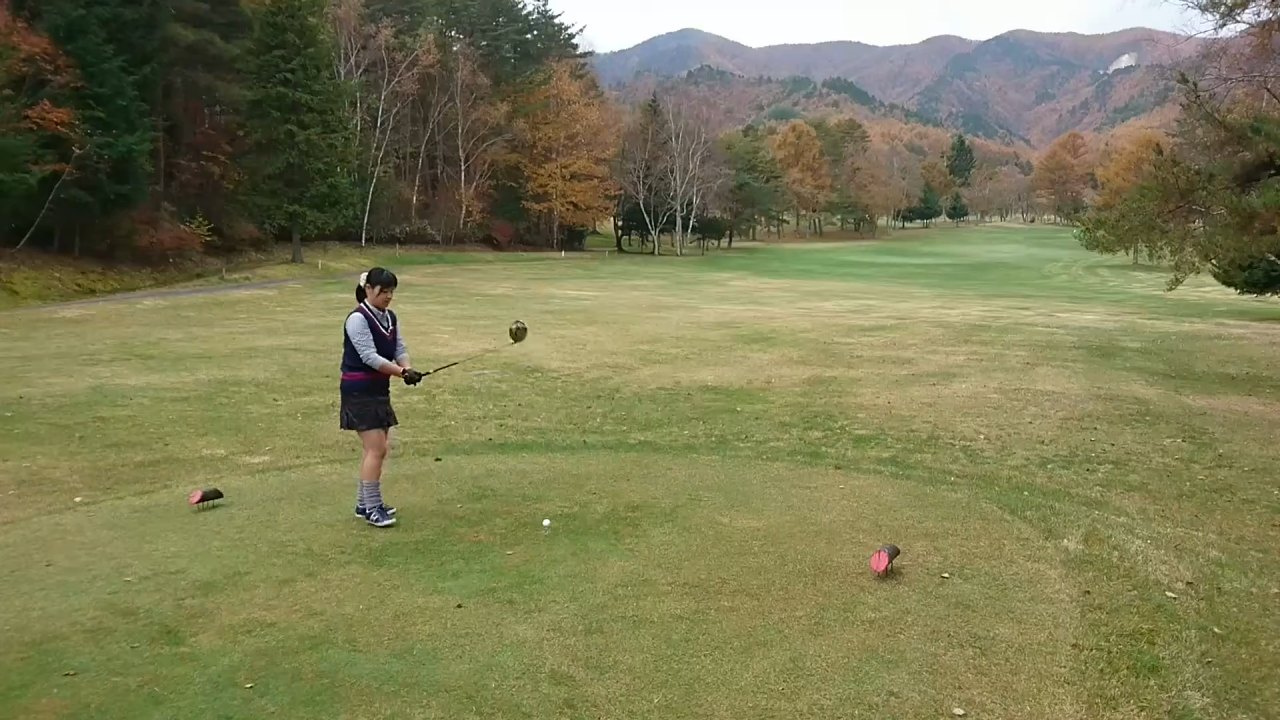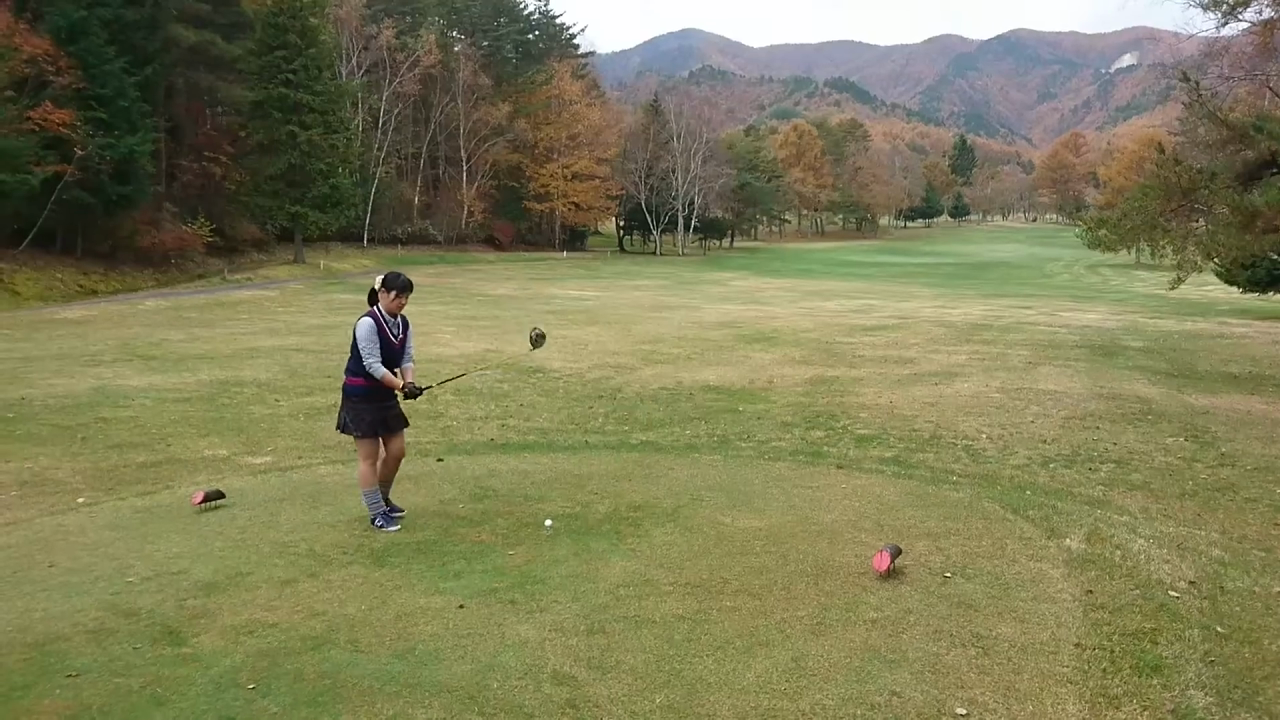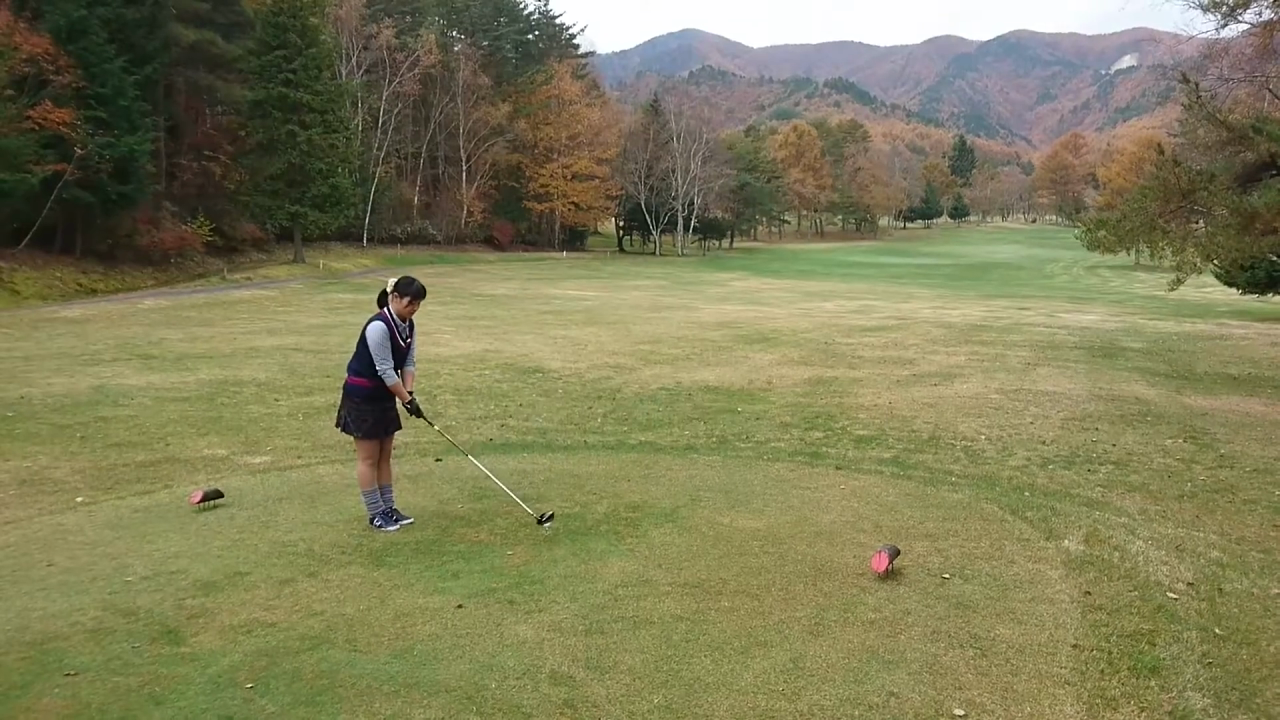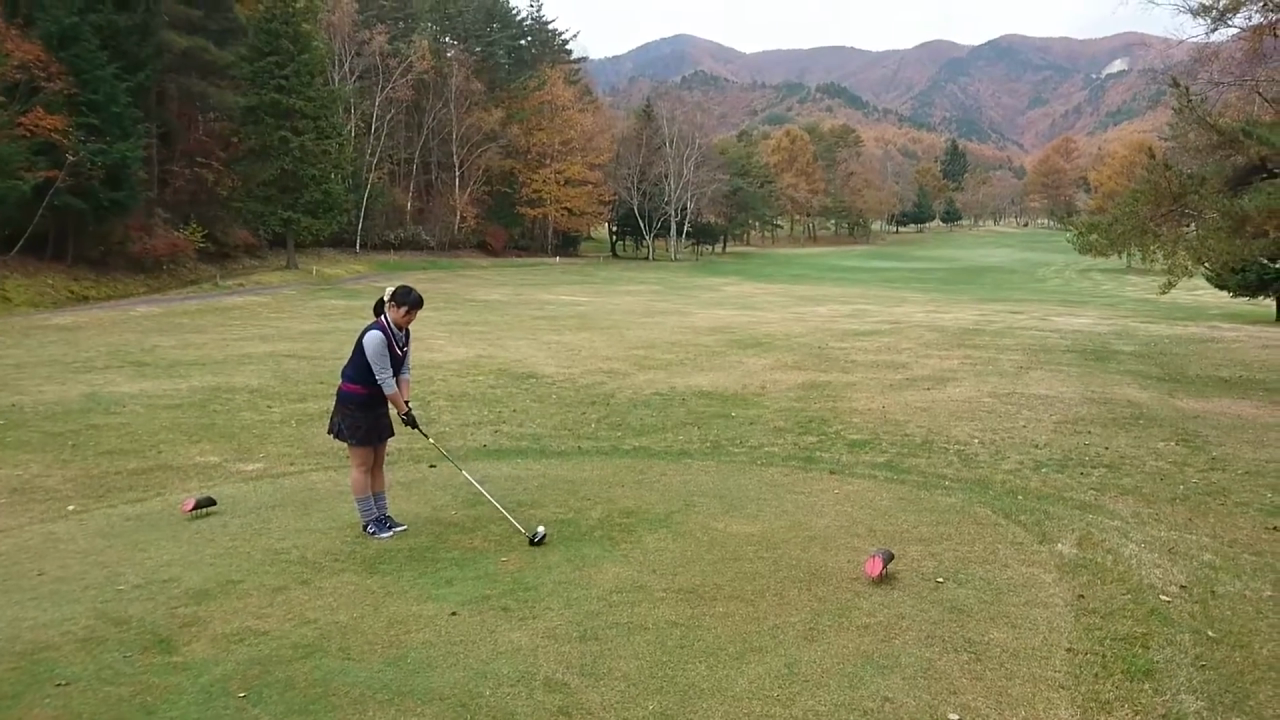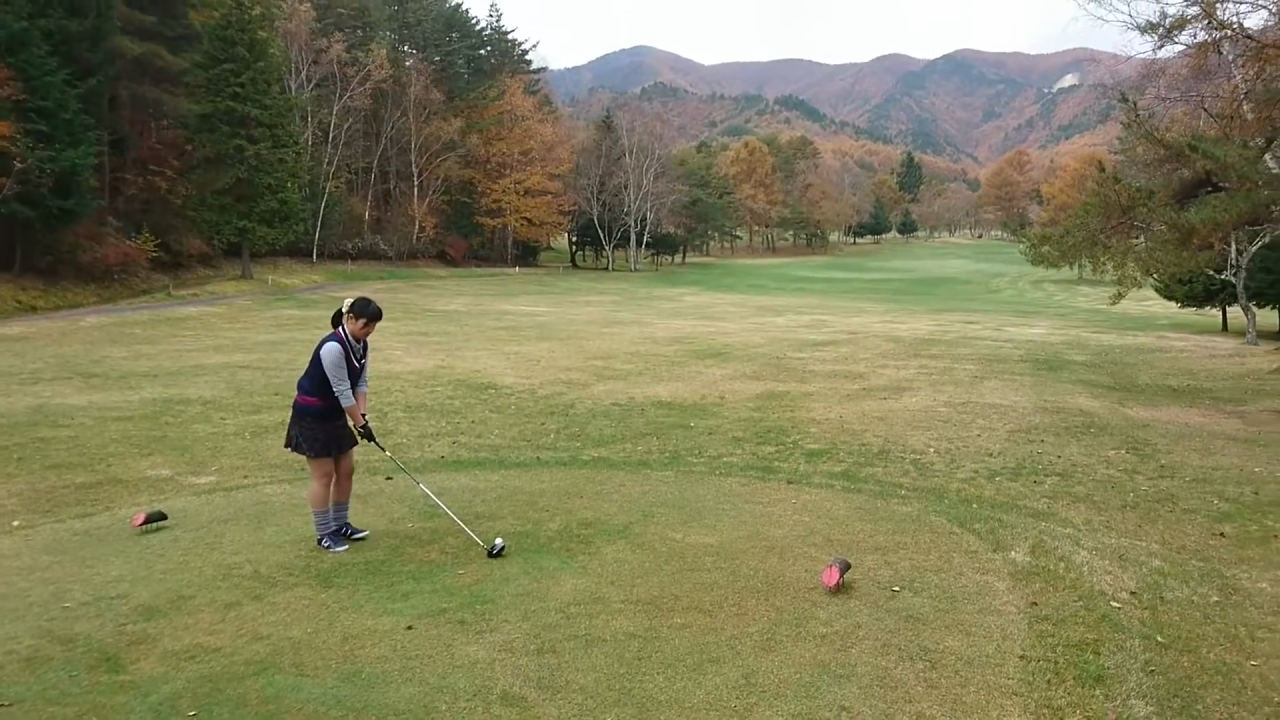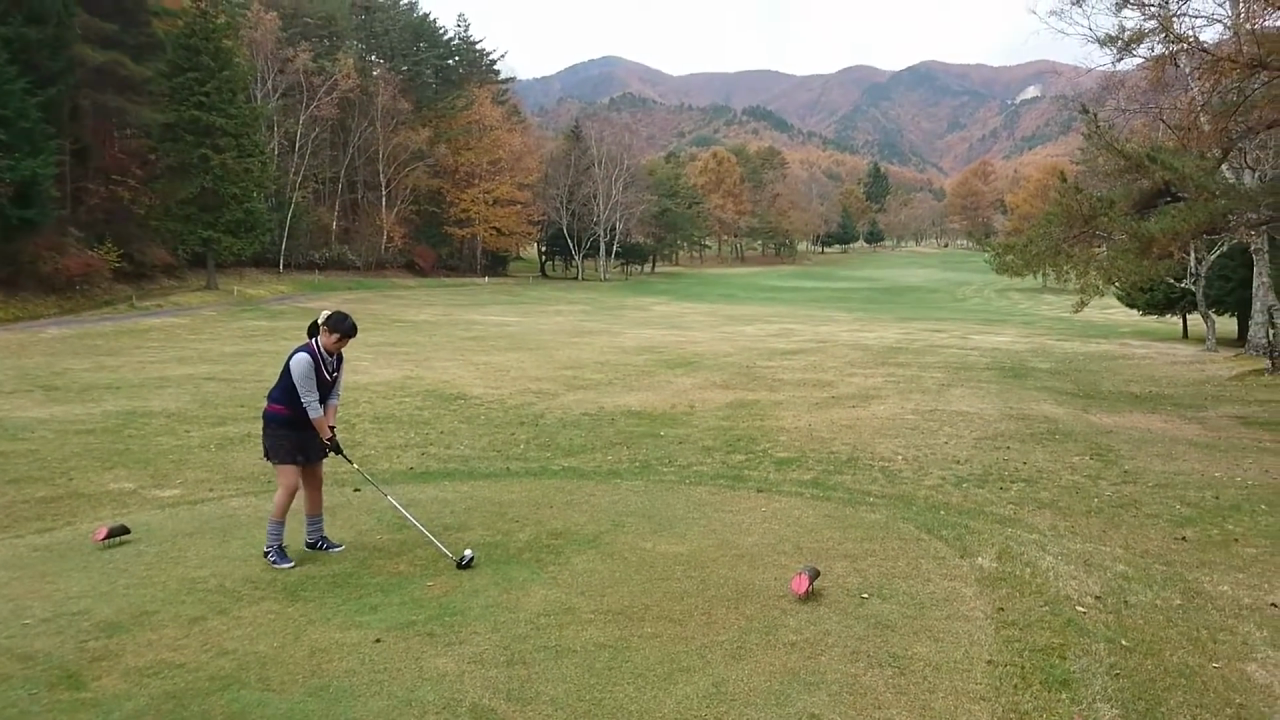
dt=0.4s
person 1, frame 1
left shoulder: (390, 318)
right shoulder: (358, 318)
left elbow: (399, 349)
right elbow: (369, 356)
left wrist: (407, 369)
right wrist: (402, 373)
left hip: (378, 389)
right hip: (359, 391)
left knee: (374, 449)
right knee: (377, 449)
left ankle: (366, 504)
right ankle: (372, 508)
person 1, frame 2
left shoulder: (403, 323)
right shoulder: (367, 323)
left elbow: (407, 358)
right elbow: (373, 365)
left wrist: (409, 382)
right wrist: (402, 386)
left hip: (385, 396)
right hip: (361, 397)
left knee: (397, 451)
right knee: (369, 457)
left ankle: (382, 498)
right ankle: (377, 513)
person 1, frame 3
left shoulder: (408, 326)
right shoulder: (378, 327)
left elbow: (408, 362)
right elbow: (385, 371)
left wrist: (409, 392)
right wrist: (407, 400)
left hip: (384, 396)
right hip: (362, 397)
left knee: (385, 456)
right knee: (368, 458)
left ankle: (388, 508)
right ankle: (375, 514)
person 1, frame 4
left shoulder: (403, 333)
right shoulder: (375, 336)
left elbow: (403, 371)
right elbow: (385, 379)
left wrist: (406, 403)
right wrist: (403, 411)
left hip: (376, 402)
right hip: (355, 403)
left knee: (378, 463)
right knee: (362, 464)
left ankle: (381, 515)
right ankle: (368, 521)
person 1, frame 5
left shoulder: (361, 345)
right shoulder: (333, 347)
left elbow: (360, 383)
right elbow: (342, 390)
left wrist: (362, 416)
right wrist: (360, 424)
left hip: (334, 414)
right hip: (311, 415)
left knee: (346, 470)
right knee: (324, 475)
left ankle: (340, 524)
right ankle: (324, 534)
person 1, frame 6
left shoulder: (336, 358)
right shoulder: (303, 358)
left elbow: (332, 395)
right elbow: (310, 402)
left wrist: (330, 428)
right wrist: (327, 436)
left hip: (307, 424)
right hip: (281, 424)
left knee: (315, 482)
right knee: (290, 485)
left ankle: (315, 537)
right ankle: (272, 546)
